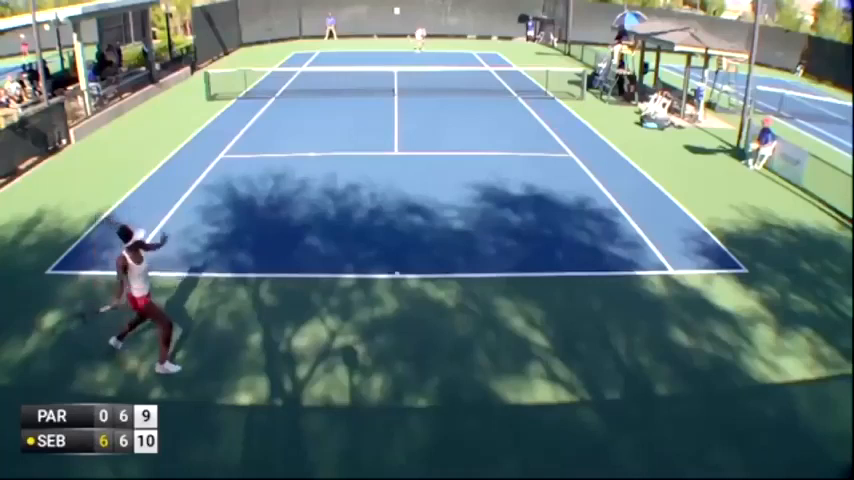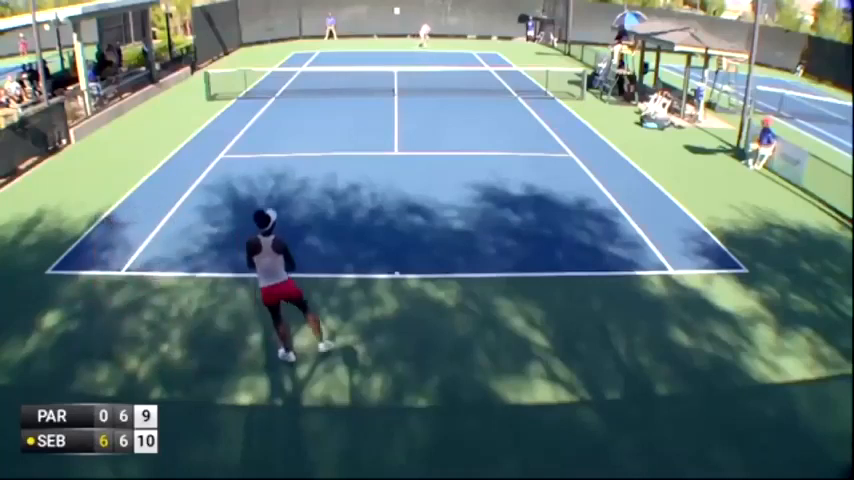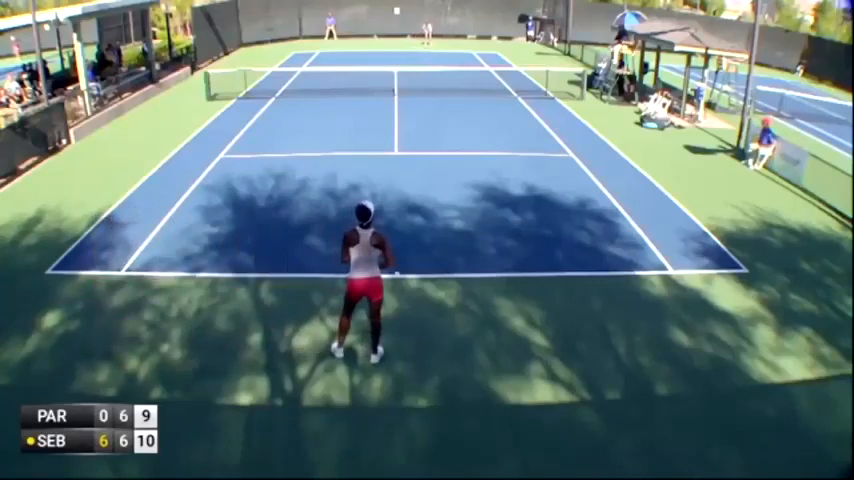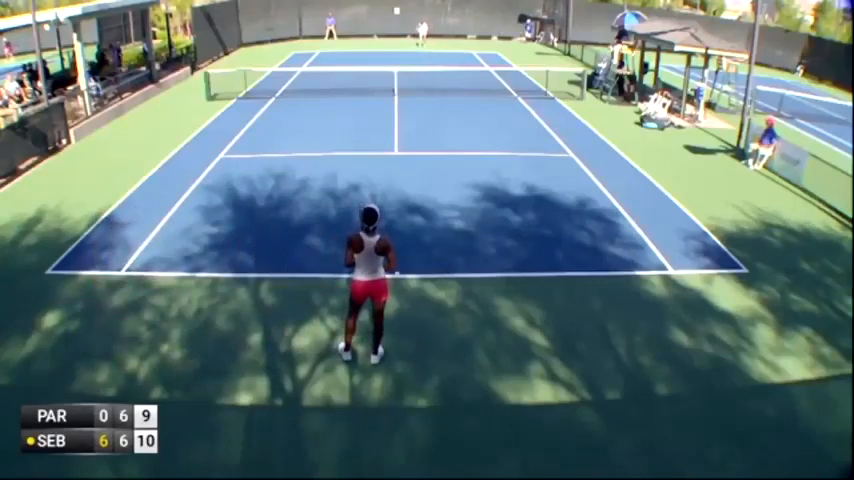
dt=1s
person 1, frame 1
left shoulder: (139, 247)
right shoulder: (122, 260)
left elbow: (149, 247)
right elbow: (121, 282)
left wrist: (161, 244)
right wrist: (118, 298)
left hip: (143, 293)
right hip: (139, 298)
left knee: (141, 317)
right knee: (166, 324)
left ankle: (117, 339)
right ankle: (162, 363)
person 1, frame 2
left shoulder: (251, 243)
right shoulder: (280, 243)
left elbow: (251, 265)
right elbow: (290, 267)
left hip: (268, 289)
right hip: (285, 284)
left knee: (277, 318)
right knee: (306, 309)
left ankle: (287, 351)
right ankle: (322, 342)
person 1, frame 3
left shoulder: (349, 235)
right shoulder: (379, 238)
left elbow: (344, 259)
right elbow: (390, 262)
left hip: (355, 282)
right hip: (374, 282)
left knee: (346, 313)
right knee: (375, 316)
left ankle: (339, 347)
right ankle: (375, 352)
person 1, frame 4
left shoulder: (353, 239)
right shoulder: (384, 242)
left elbow: (348, 262)
right elbow: (392, 266)
right wrist: (379, 264)
left hip: (359, 283)
right hip: (378, 283)
left knee: (352, 315)
right knee: (378, 318)
left ankle: (346, 349)
right ankle: (375, 353)
